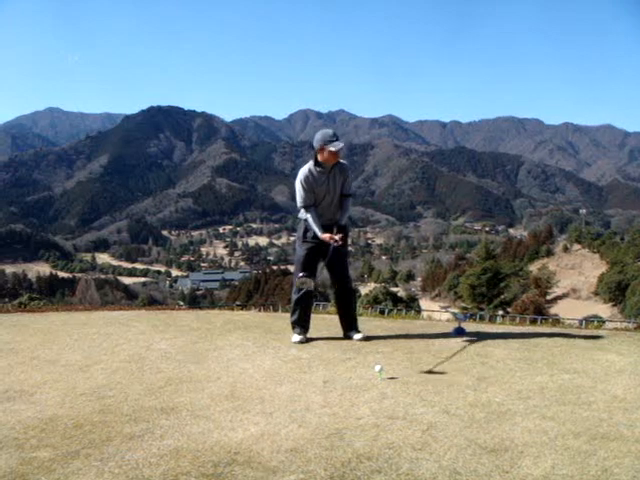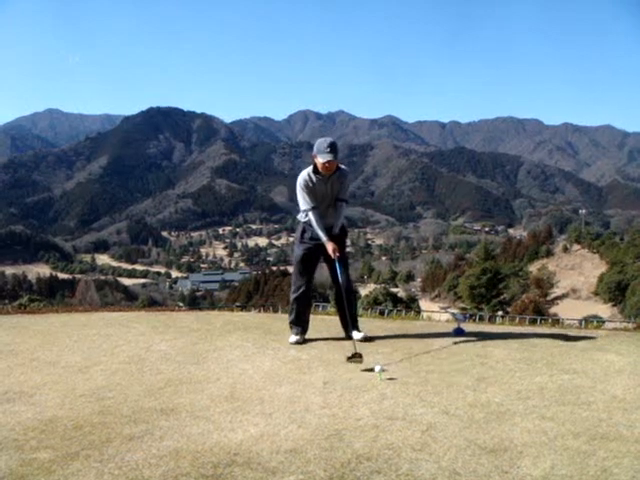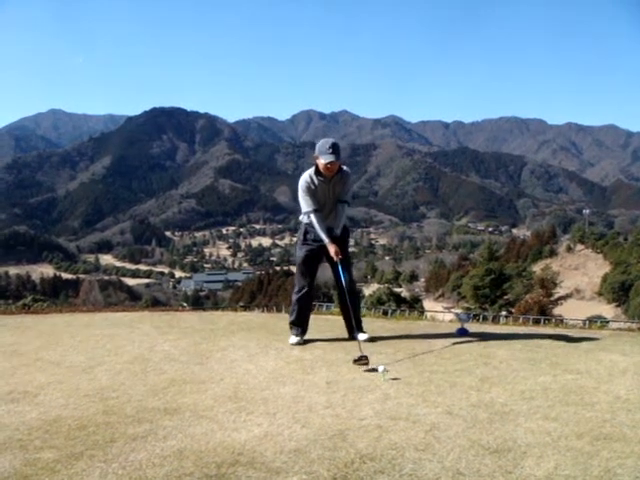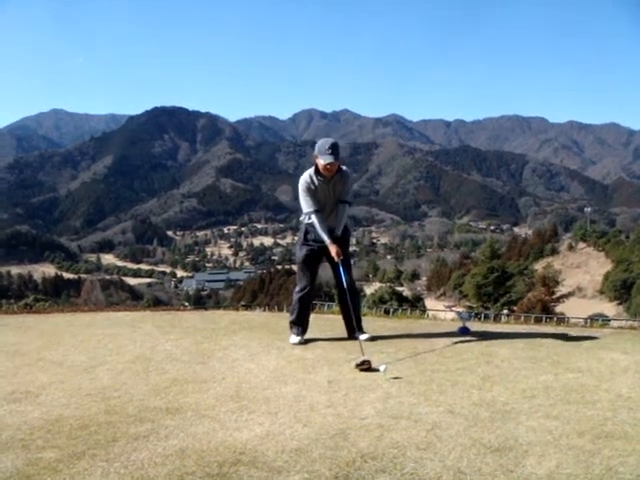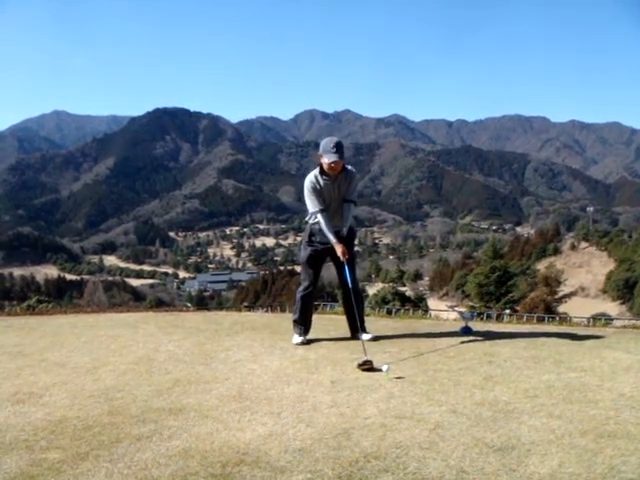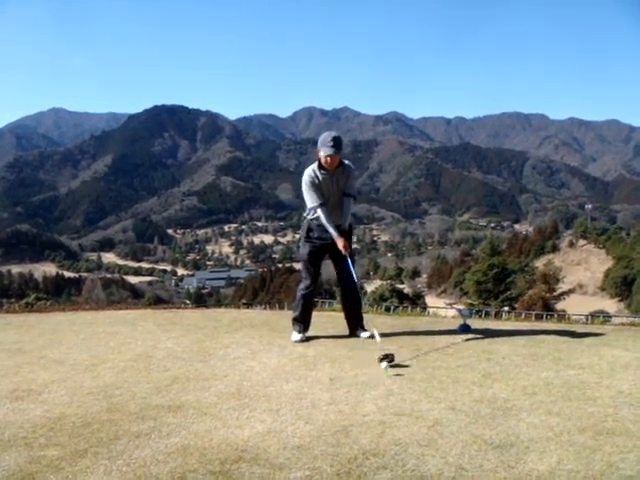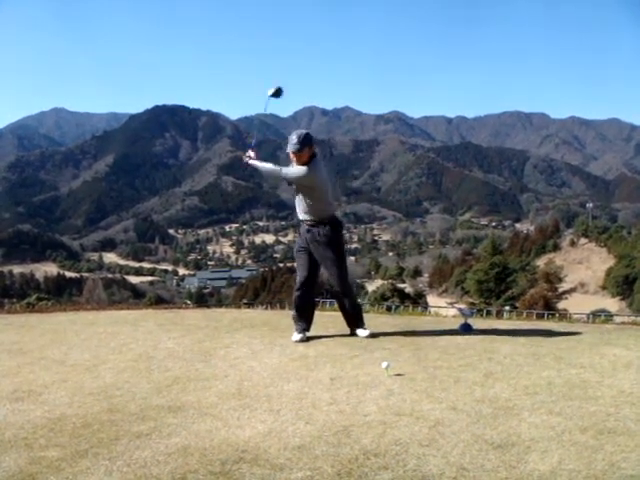
dt=0.7s
person 1, frame 1
left shoulder: (343, 169)
right shoulder: (305, 174)
left elbow: (346, 198)
right elbow: (306, 208)
left wrist: (340, 225)
right wrist: (321, 233)
left hip: (336, 228)
right hip: (311, 231)
left knee: (343, 281)
right knee: (303, 281)
left ankle: (350, 327)
right ankle: (299, 329)
person 1, frame 2
left shoulder: (343, 174)
right shoulder: (304, 178)
left elbow: (340, 204)
right elbow: (311, 212)
left wrist: (334, 233)
right wrist: (325, 241)
left hip: (335, 231)
right hip: (309, 232)
left knee: (344, 281)
right knee: (301, 283)
left ankle: (351, 328)
right ankle: (298, 329)
person 1, frame 3
left shoulder: (346, 175)
right shoulder: (306, 180)
left elbow: (342, 206)
right elbow: (313, 214)
left wrist: (336, 235)
right wrist: (328, 243)
left hip: (337, 232)
right hip: (311, 233)
left knee: (347, 282)
right knee: (303, 284)
left ankle: (355, 329)
right ankle: (297, 330)
person 1, frame 4
left shoulder: (346, 175)
right shoulder: (306, 180)
left elbow: (342, 206)
right elbow: (313, 215)
left wrist: (337, 236)
right wrist: (329, 243)
left hip: (338, 232)
right hip: (312, 234)
left knee: (347, 282)
right knee: (305, 284)
left ankle: (355, 328)
right ankle: (297, 329)
person 1, frame 5
left shoulder: (350, 175)
right shoulder: (311, 180)
left elbow: (348, 206)
right elbow: (320, 214)
left wrist: (342, 235)
right wrist: (335, 243)
left hip: (343, 233)
right hip: (317, 234)
left knee: (350, 282)
right knee: (308, 283)
left ankle: (358, 328)
right ankle: (300, 330)
person 1, frame 6
left shoulder: (348, 170)
right shoulder: (310, 175)
left elbow: (347, 200)
right elbow: (319, 209)
left wrist: (344, 229)
right wrist: (336, 236)
left hip: (341, 229)
right hip: (315, 230)
left knee: (349, 280)
right knee: (309, 281)
left ankle: (356, 326)
right ankle: (299, 327)
person 1, frame 7
left shoulder: (307, 172)
right shoulder: (305, 165)
left elbow: (277, 172)
right elbow: (280, 172)
left wrist: (253, 161)
right wrist: (257, 159)
left hip: (326, 230)
right hip: (307, 229)
left knee: (339, 279)
right knee: (303, 281)
left ankle: (357, 324)
right ankle: (301, 327)
